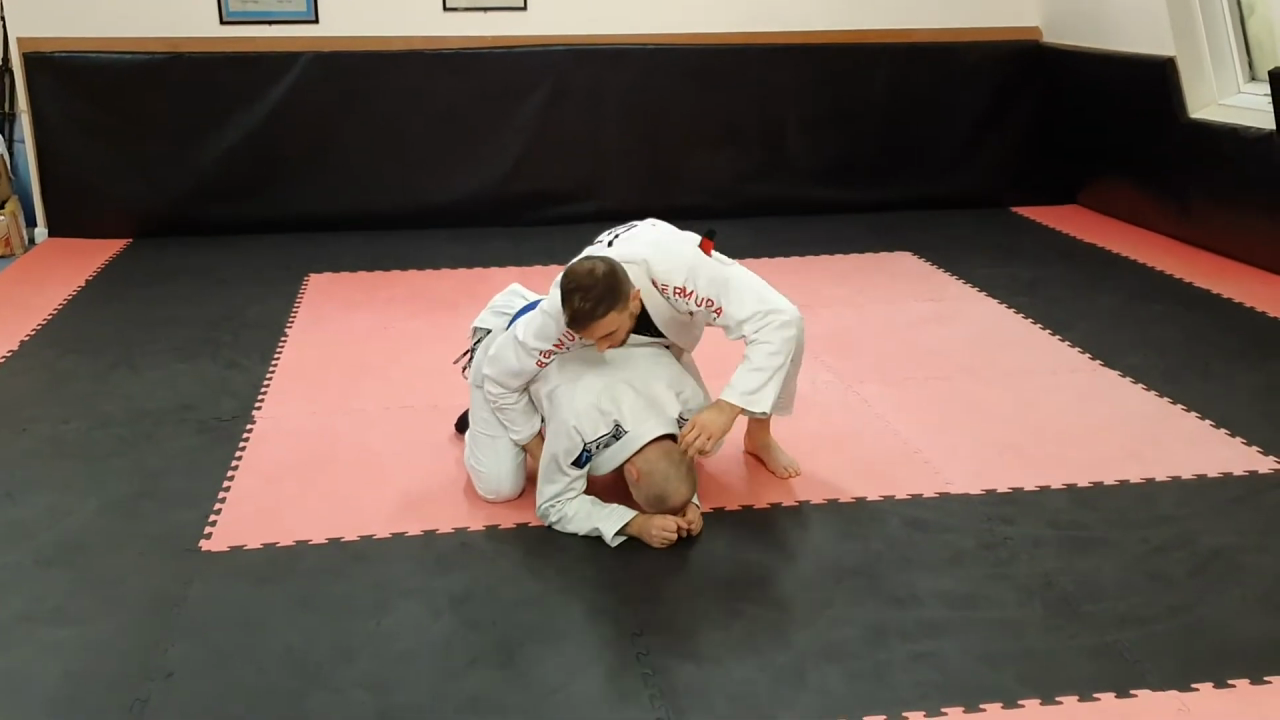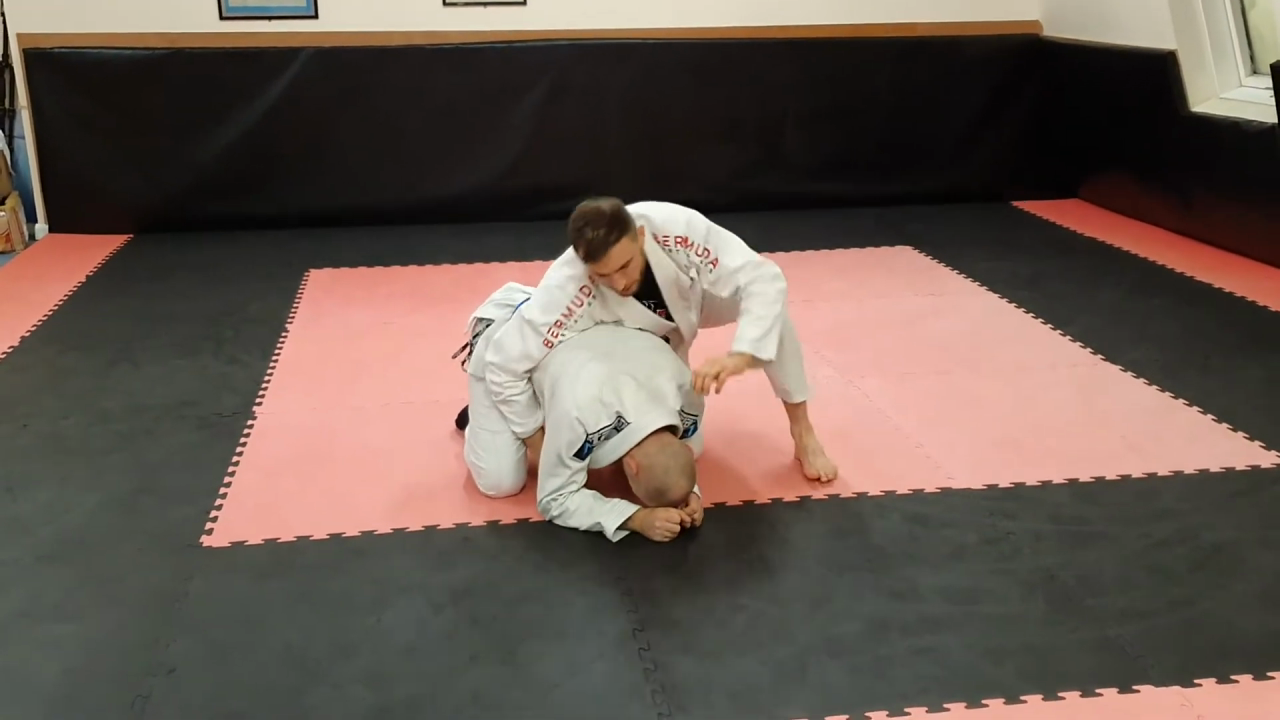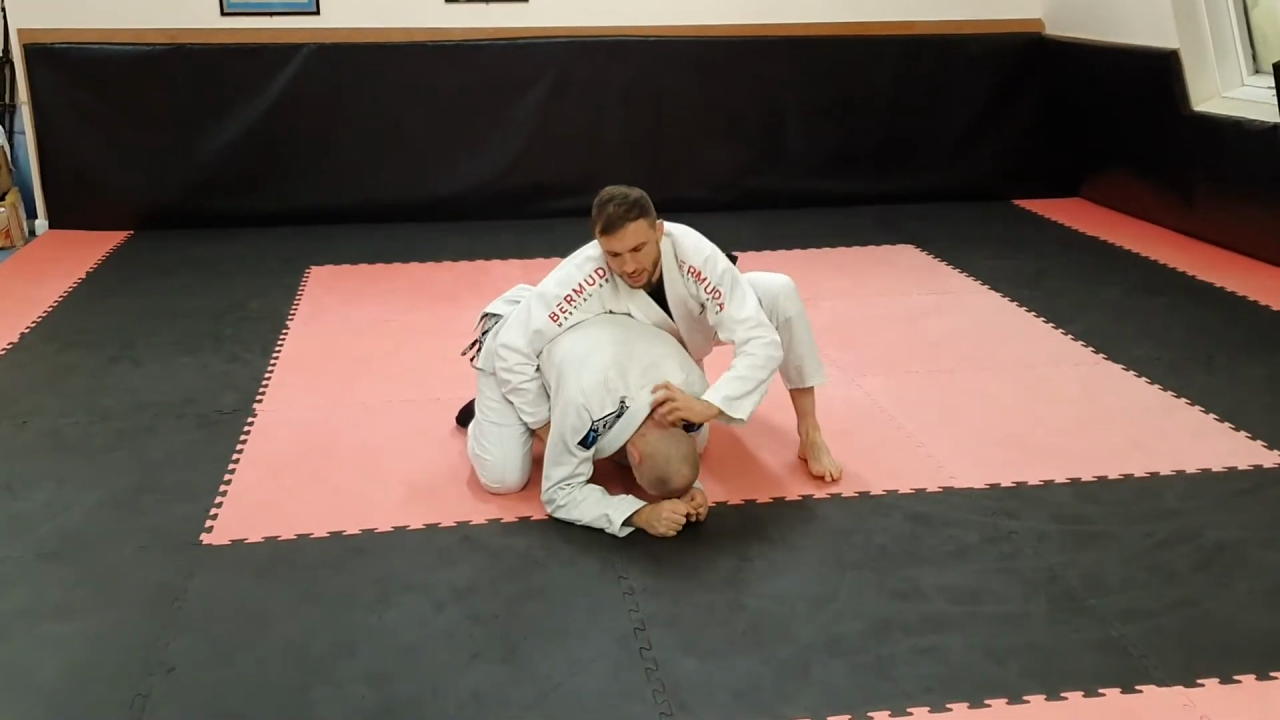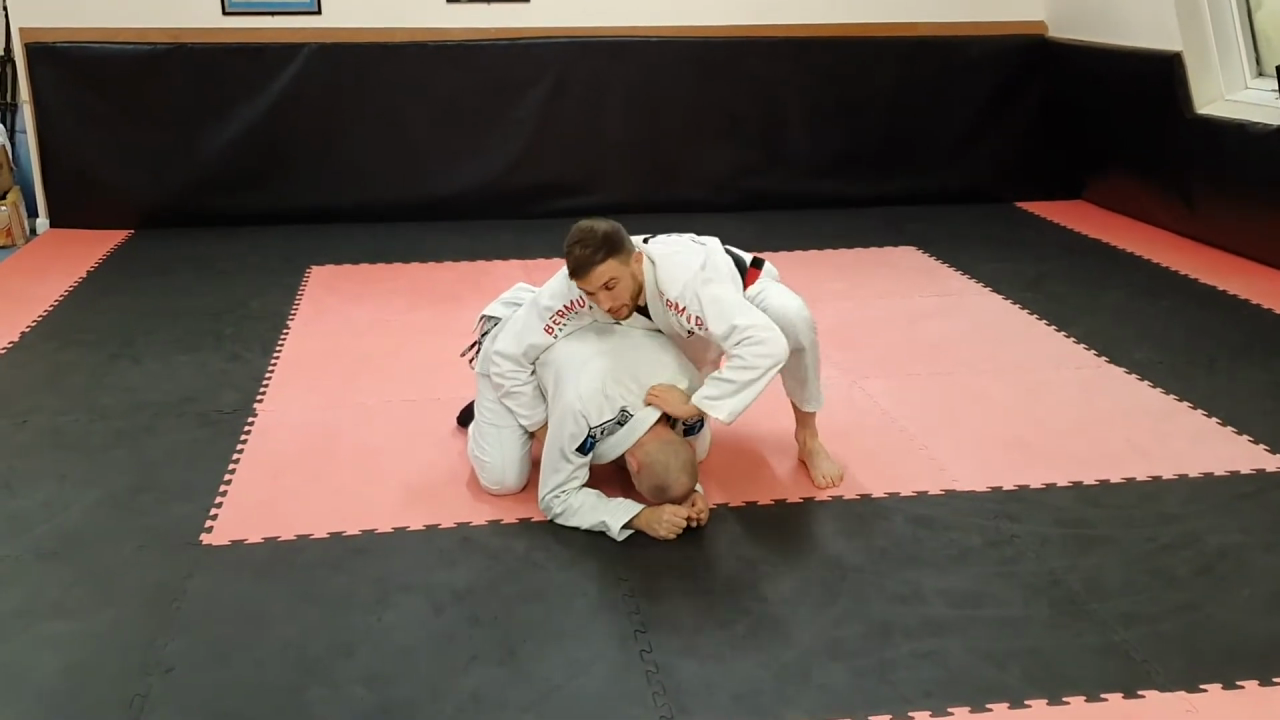
dt=0.5s
person 1, frame 1
left shoulder: (680, 272)
right shoulder: (559, 318)
left elbow: (777, 321)
right elbow: (500, 380)
left wrist: (726, 408)
right wrist: (540, 458)
right hip: (645, 338)
left knee: (786, 323)
right knee: (703, 441)
left ankle: (758, 436)
person 1, frame 2
left shoulder: (674, 226)
right shoulder: (564, 289)
left elbow: (762, 276)
right elbow: (503, 369)
left wrist: (742, 354)
right wrist: (541, 445)
left hip: (687, 298)
left knee: (768, 301)
left ankle: (802, 433)
person 1, frame 3
left shoulder: (696, 255)
right shoulder: (582, 275)
left elbow: (761, 342)
right elbow: (512, 352)
left wrist: (709, 406)
left hip: (698, 325)
left knee: (778, 291)
left ankle: (809, 433)
person 1, frame 4
left shoulder: (683, 276)
right shoulder: (583, 287)
left elbow: (766, 348)
right elbow: (507, 359)
left wrist: (692, 404)
right hip: (676, 336)
left knee: (793, 318)
left ankle: (807, 437)
person 2, frame 1
left shoulder: (688, 400)
right shoulder: (577, 423)
left elbow: (680, 461)
right elbow: (554, 505)
left wrist: (688, 503)
right wrist: (635, 524)
right knee: (498, 486)
right ankle: (479, 412)
person 2, frame 2
left shoulder: (688, 394)
right shoulder: (578, 409)
left elbow: (678, 457)
right elbow: (555, 499)
left wrist: (687, 493)
right wrist: (638, 518)
right knee: (498, 483)
right ankle: (481, 413)
person 2, frame 3
left shoulder: (692, 386)
right shoulder: (583, 397)
left elbow: (682, 451)
right elbow: (560, 492)
left wrist: (688, 489)
right wrist: (641, 514)
right knee: (503, 478)
right ankle: (485, 411)
person 2, frame 4
left shoulder: (691, 390)
right shoulder: (582, 405)
left elbow: (682, 457)
right elbow: (557, 498)
left wrist: (689, 492)
right wrist: (641, 517)
right knee: (502, 480)
right ankle: (485, 413)
